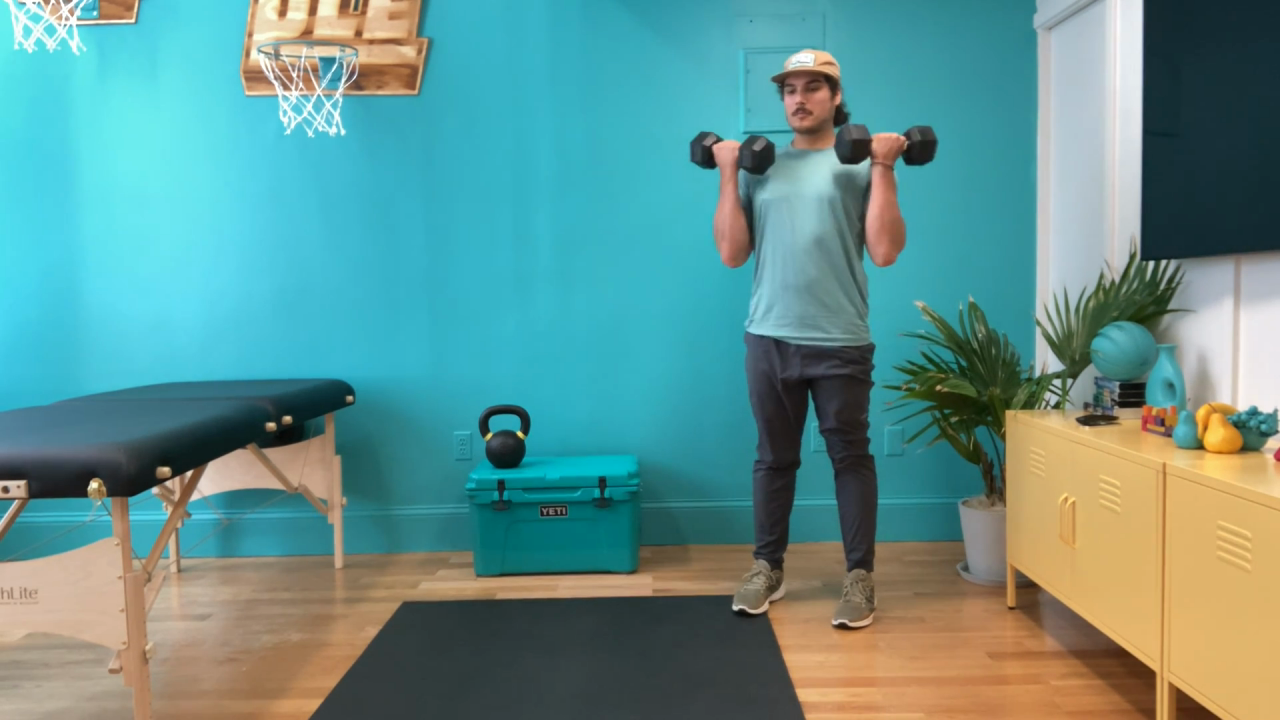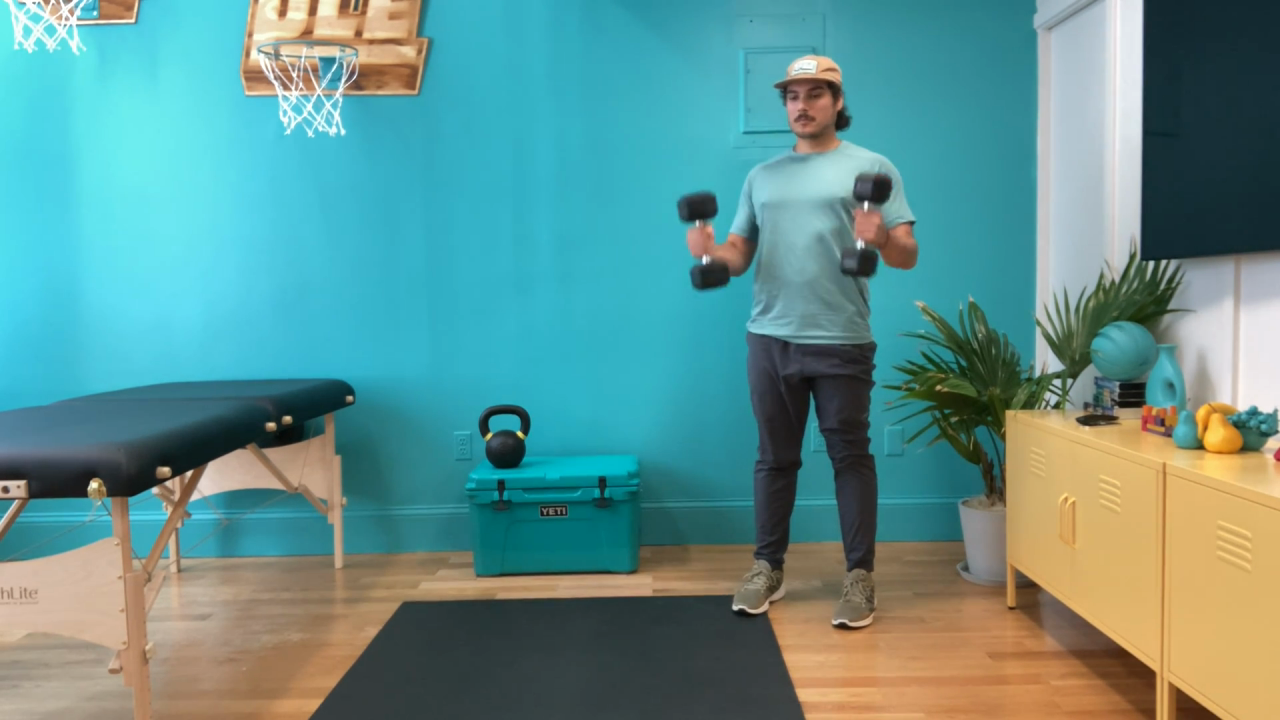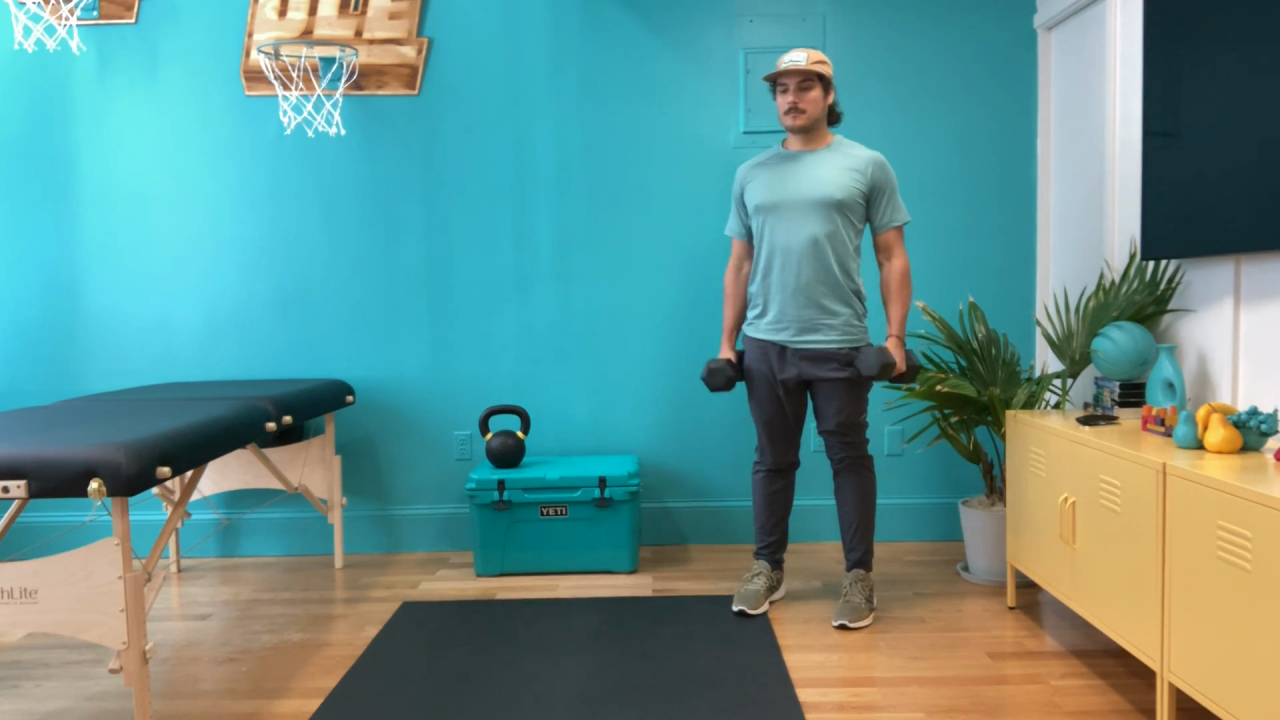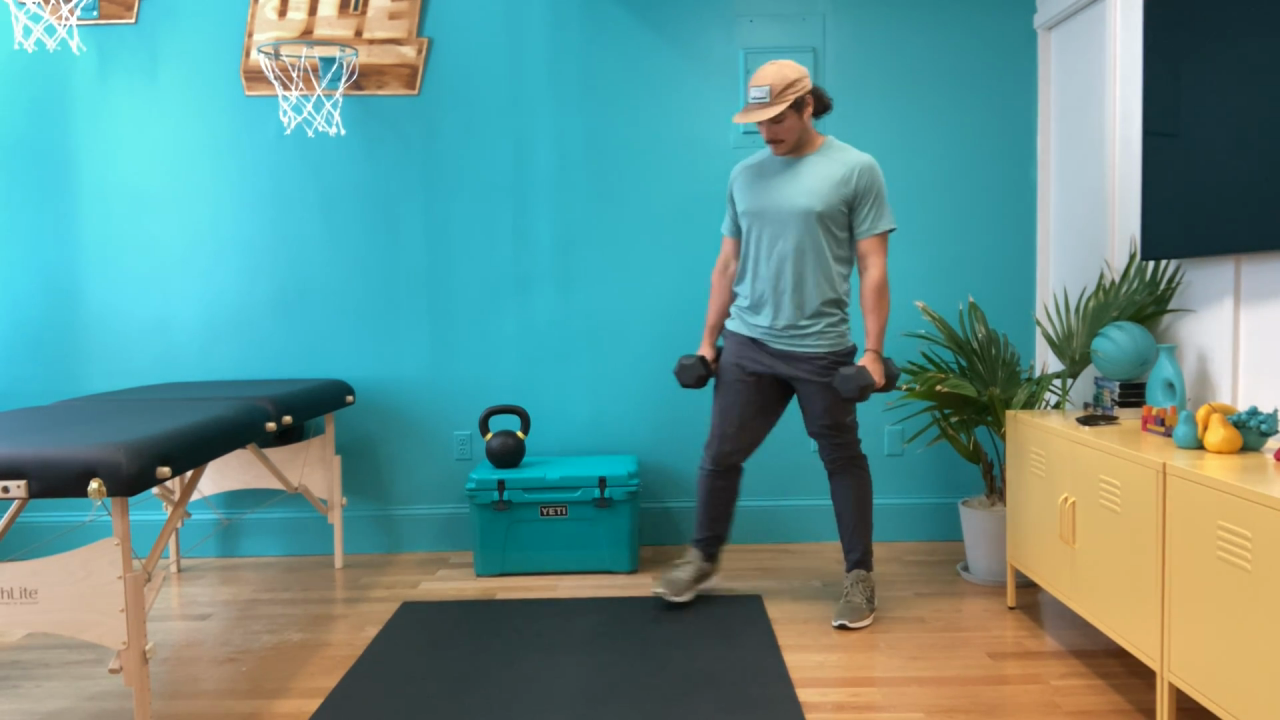
dt=0.5s
person 1, frame 1
left shoulder: (864, 166)
right shoulder: (759, 169)
left elbow: (885, 252)
right elbow: (732, 254)
left wrist: (883, 170)
right wrist: (728, 177)
left hip: (841, 342)
right hip: (769, 339)
left knee: (850, 456)
right knee: (774, 458)
left ankle: (859, 576)
right ankle: (767, 568)
person 1, frame 2
left shoulder: (872, 167)
right shoulder: (762, 176)
left elbow: (908, 254)
right elbow: (739, 257)
left wrist: (882, 237)
right wrist: (710, 251)
left hip: (843, 341)
right hip: (770, 339)
left knee: (851, 456)
right knee: (775, 457)
left ankle: (860, 575)
right ankle: (768, 566)
person 1, frame 3
left shoulder: (867, 166)
right shoulder: (751, 173)
left elbow: (893, 258)
right elbow: (739, 264)
left wrist: (896, 336)
right wrist: (727, 339)
left hip: (840, 344)
right hip: (766, 344)
left knee: (849, 458)
right knee: (773, 460)
left ankle: (858, 576)
right ankle: (768, 568)
person 1, frame 4
left shoulder: (856, 170)
right shoulder: (745, 174)
left elbow: (873, 266)
right elbow: (729, 263)
left wrist: (872, 350)
right wrist: (708, 338)
left hip: (821, 347)
right hip: (750, 342)
left knee: (843, 460)
right knee: (721, 452)
left ankle: (858, 575)
right ankle: (703, 556)
